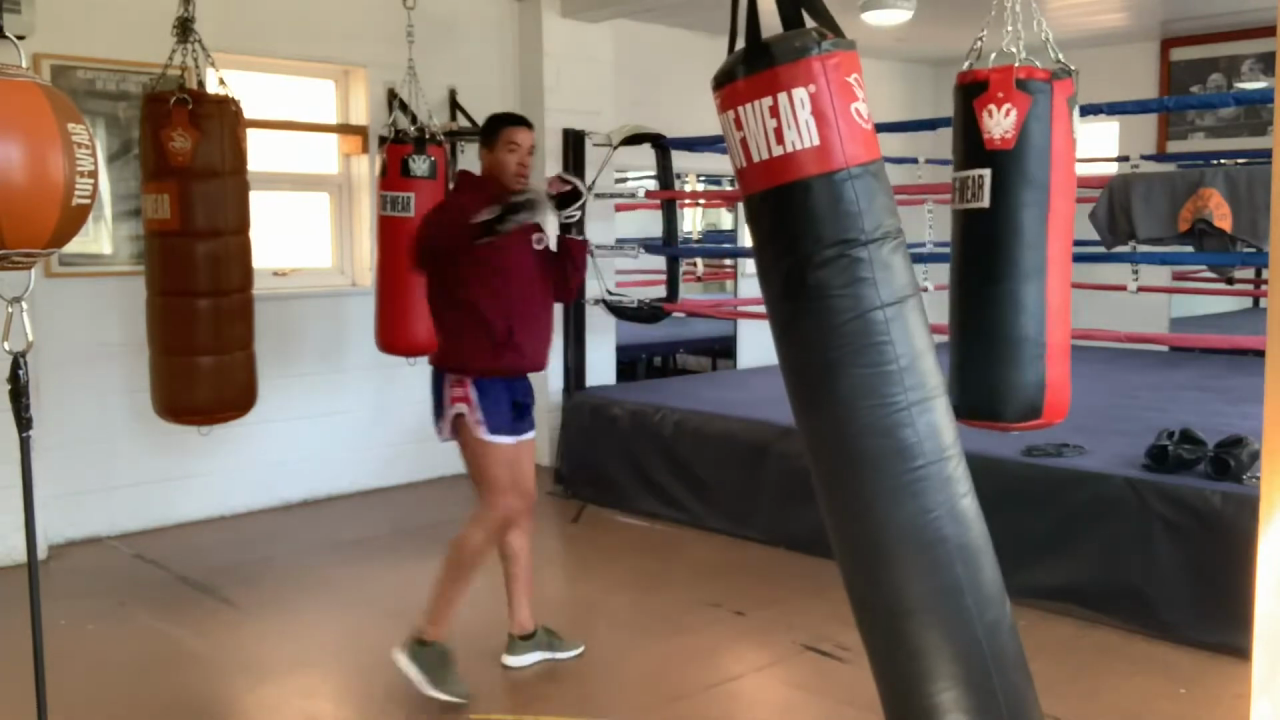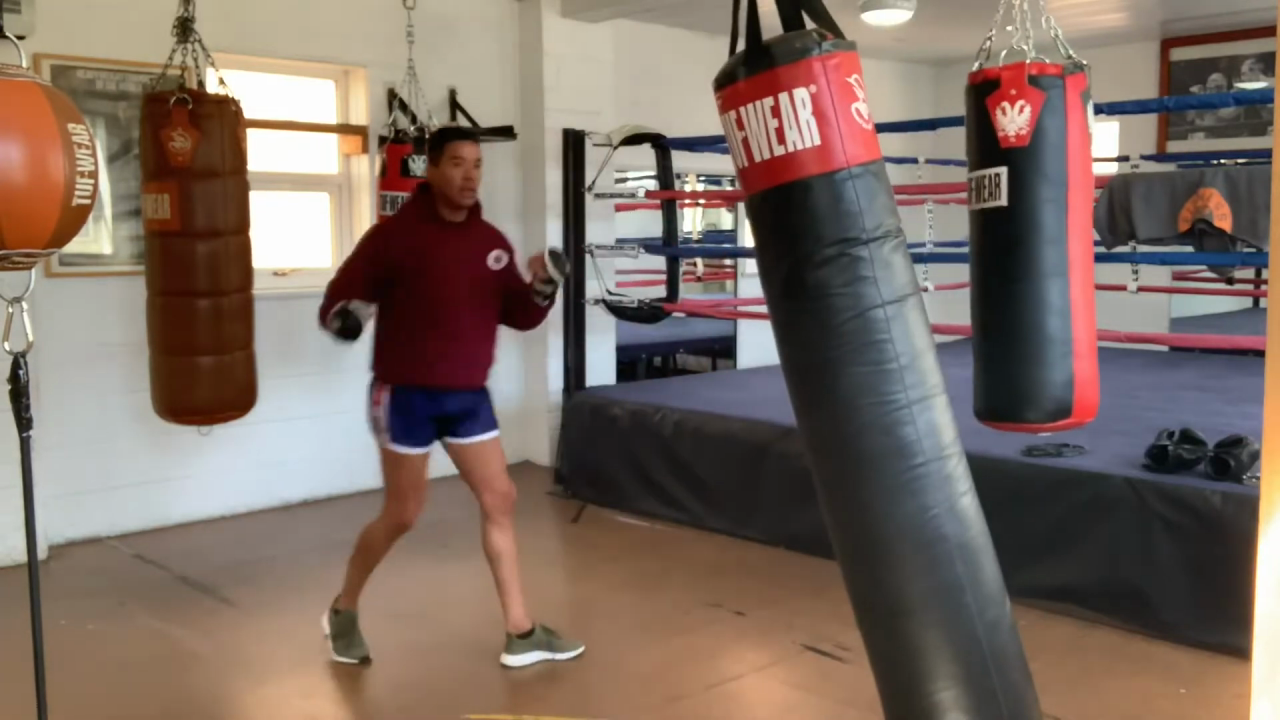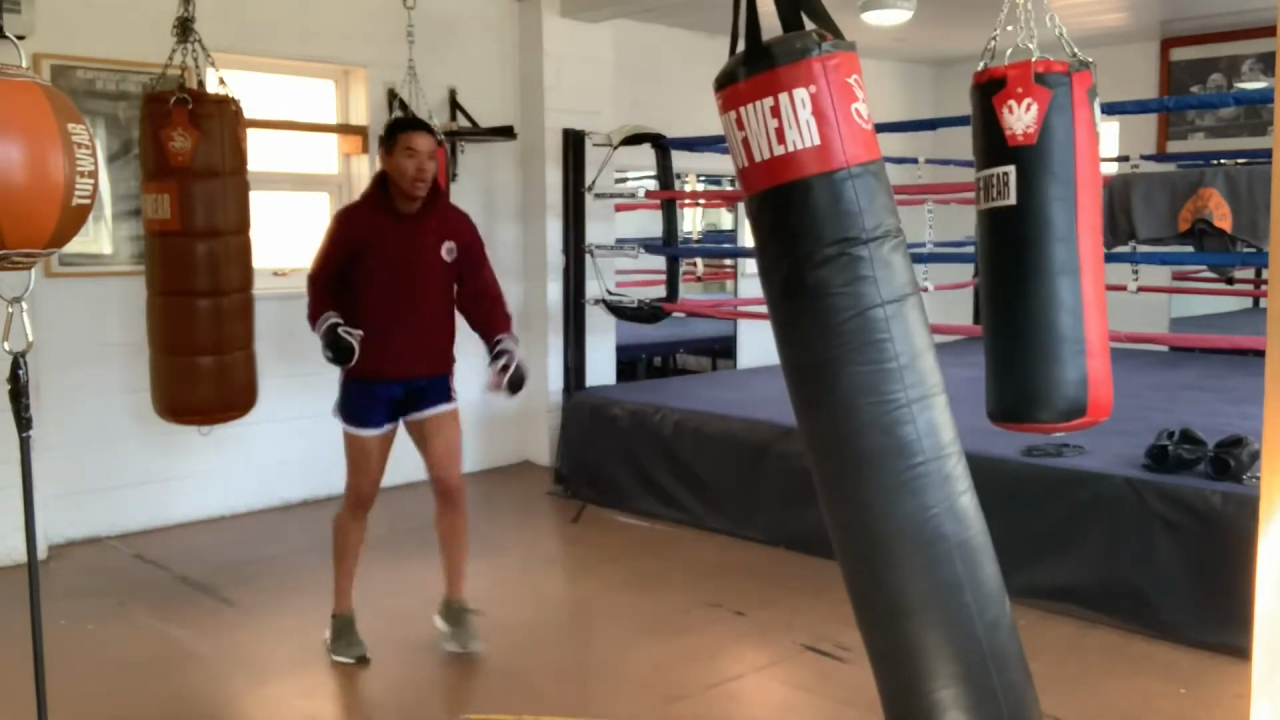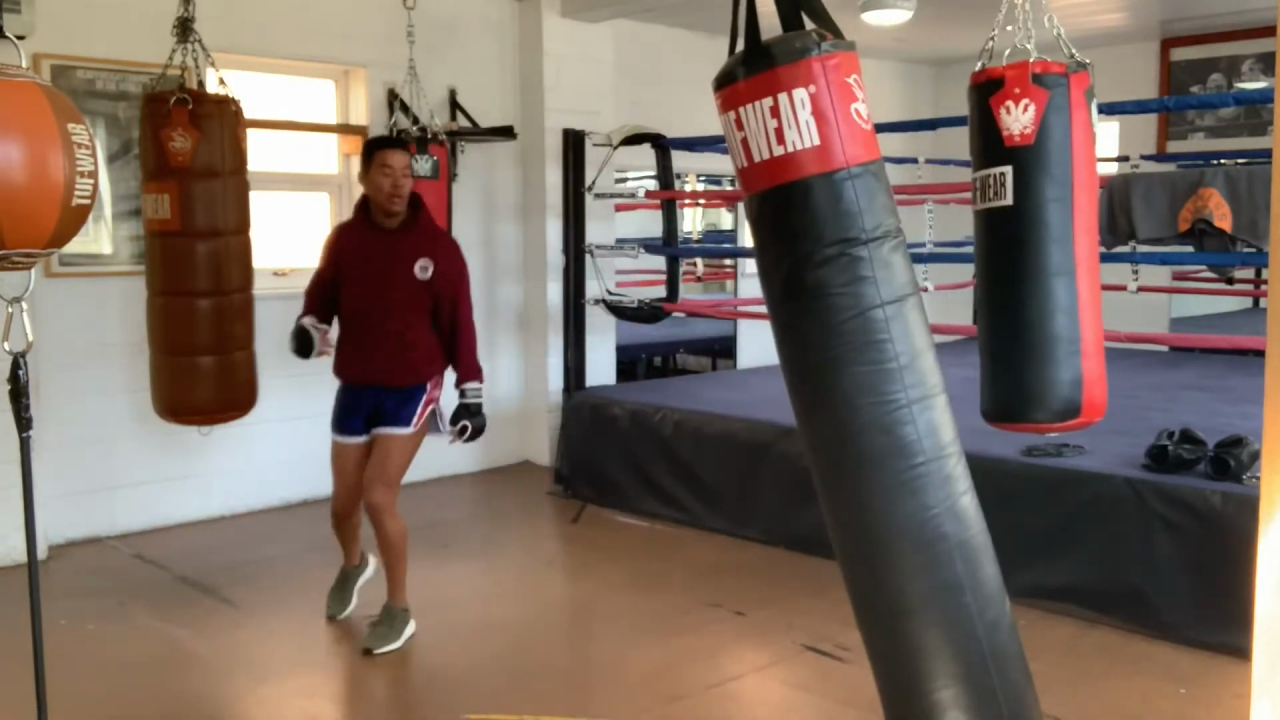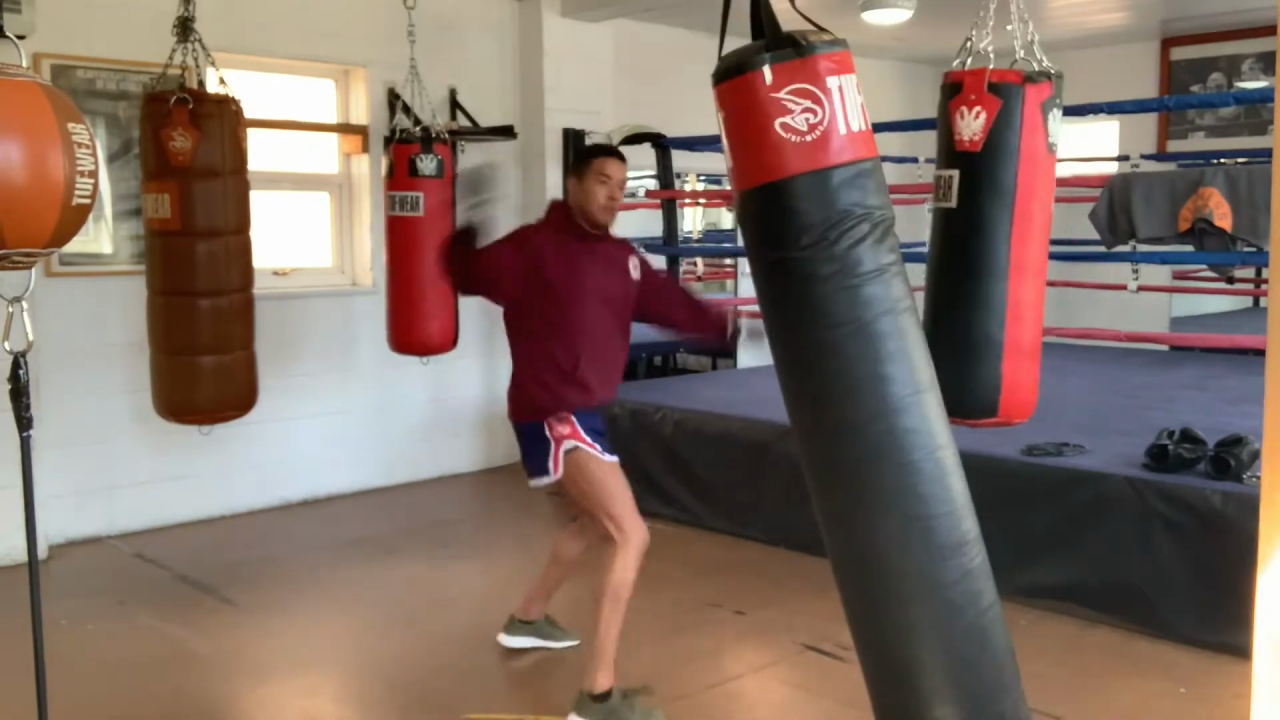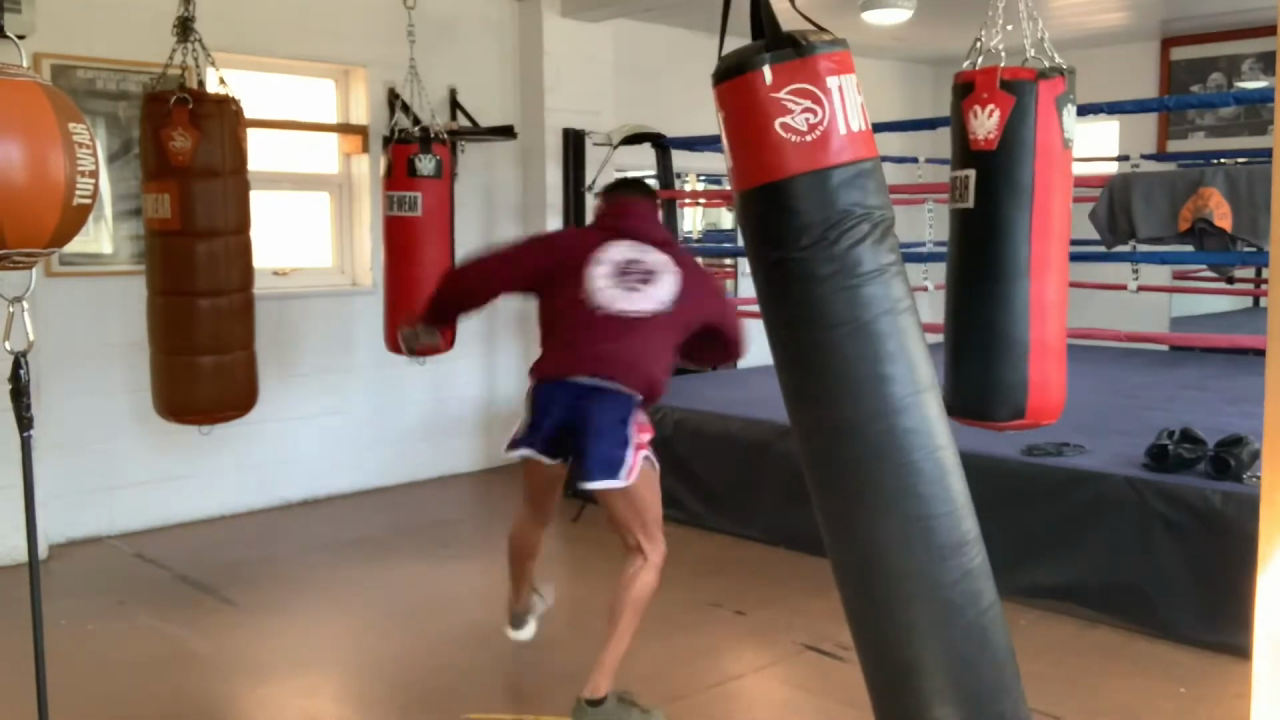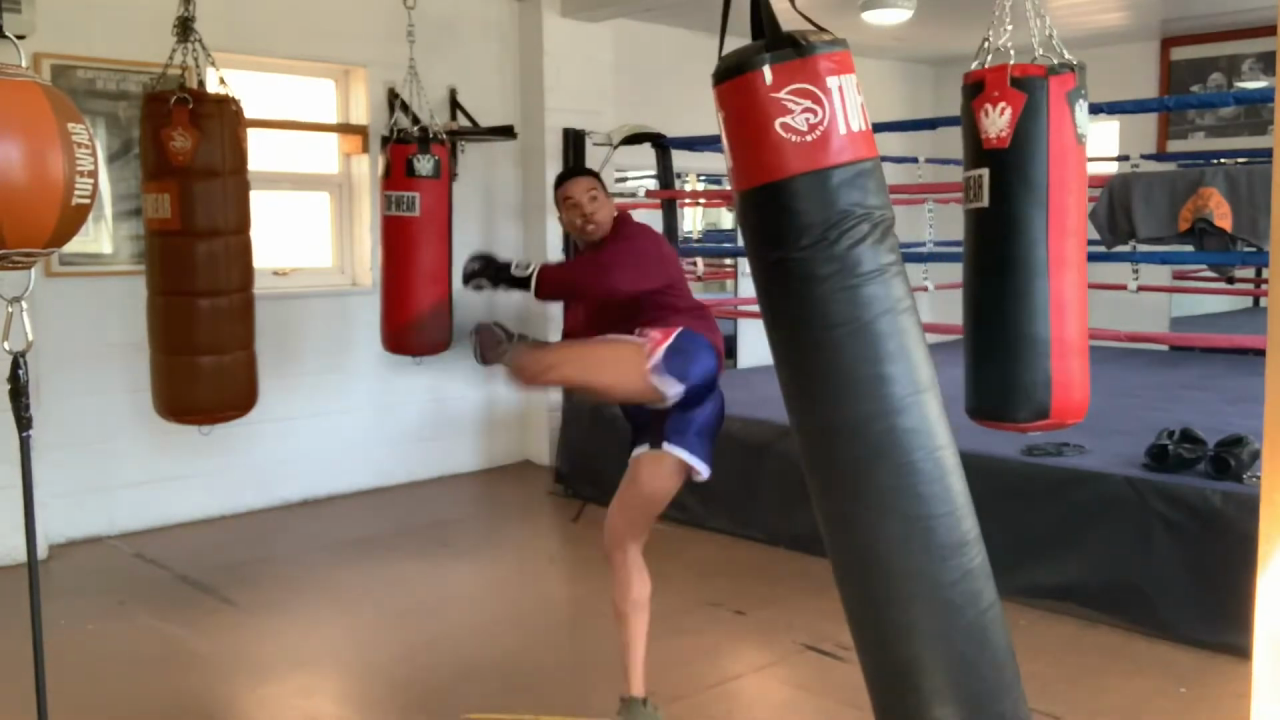
dt=0.2s
person 1, frame 1
left shoulder: (528, 228)
right shoulder: (458, 212)
left elbow: (565, 288)
right elbow: (423, 250)
left wrist: (568, 221)
right wrist: (497, 218)
left hip: (509, 379)
right hip: (473, 380)
left knee: (520, 503)
right knee: (500, 509)
left ankle: (523, 633)
right ankle: (426, 641)
person 1, frame 2
left shoulder: (491, 241)
right shoulder: (398, 233)
left elbow: (519, 313)
right elbow: (342, 292)
left wrist: (543, 287)
right wrist: (346, 314)
left hip: (467, 394)
right hip: (408, 393)
left knee: (500, 501)
right knee: (400, 517)
left ankle: (520, 632)
right ankle: (343, 609)
person 1, frame 3
left shoulder: (456, 226)
right shoulder: (355, 222)
left elbow: (480, 295)
right elbow: (323, 285)
left wrist: (504, 347)
right wrist: (332, 328)
left hip: (431, 377)
right hip: (368, 379)
left knee: (450, 485)
right knee: (360, 498)
left ankle: (454, 605)
right ankle: (342, 616)
person 1, frame 4
left shoulder: (437, 245)
right shoulder: (345, 240)
left elbow: (459, 323)
right elbow: (321, 296)
left wrist: (471, 391)
right wrist: (308, 326)
left hip: (411, 388)
right hip: (357, 388)
left knee: (380, 499)
right knee: (344, 502)
left ankle: (398, 607)
right ankle: (354, 562)
person 1, frame 5
left shoulder: (623, 259)
right shoulder: (532, 248)
left elbow: (674, 307)
right elbow: (470, 275)
left wrist: (729, 325)
right wrist: (465, 243)
left hip: (580, 415)
right hip: (551, 417)
left knee: (592, 521)
right knee: (630, 537)
left ankle: (526, 619)
person 1, frame 6
left shoulder: (569, 247)
right shoulder: (691, 273)
left elbow: (480, 276)
right elbow: (725, 348)
left wrist: (432, 320)
left hip: (556, 397)
right hip: (615, 413)
left knee: (535, 512)
right knee: (647, 554)
left ankle: (522, 604)
person 1, frame 7
left shoulder: (636, 243)
right shoulder: (586, 303)
left elbow: (608, 282)
right elbow: (593, 350)
left wrist: (521, 276)
right wrist: (520, 342)
left hip: (675, 348)
right hip: (677, 411)
left knee: (544, 366)
right knee: (620, 541)
